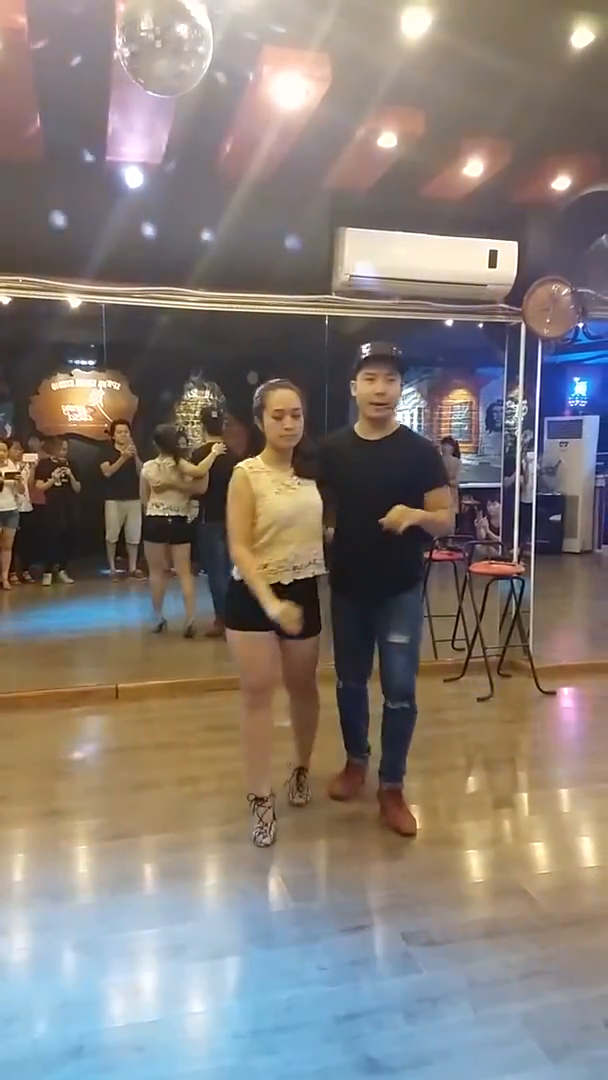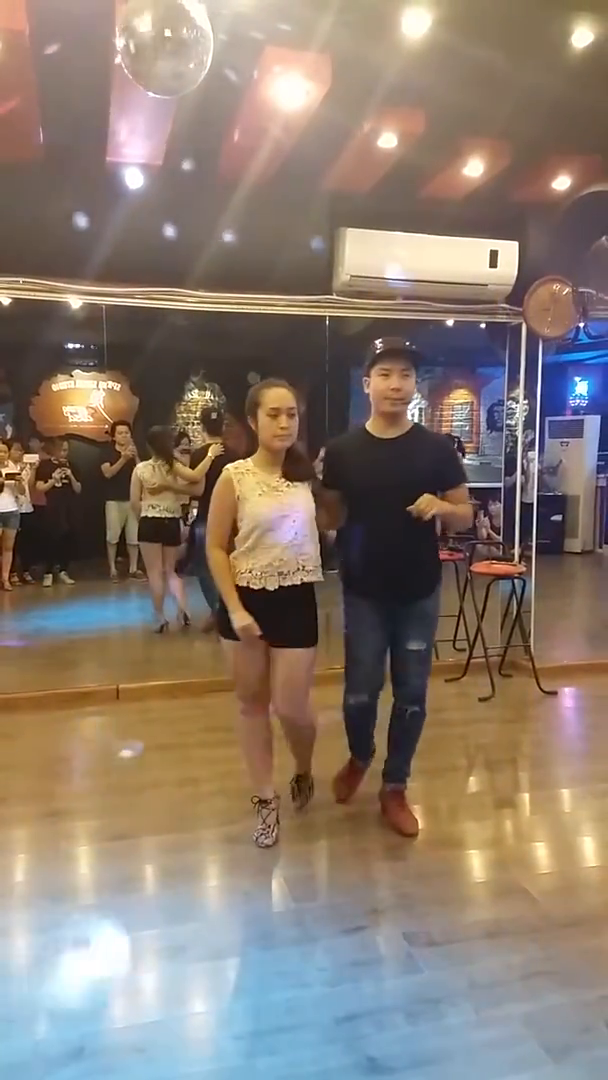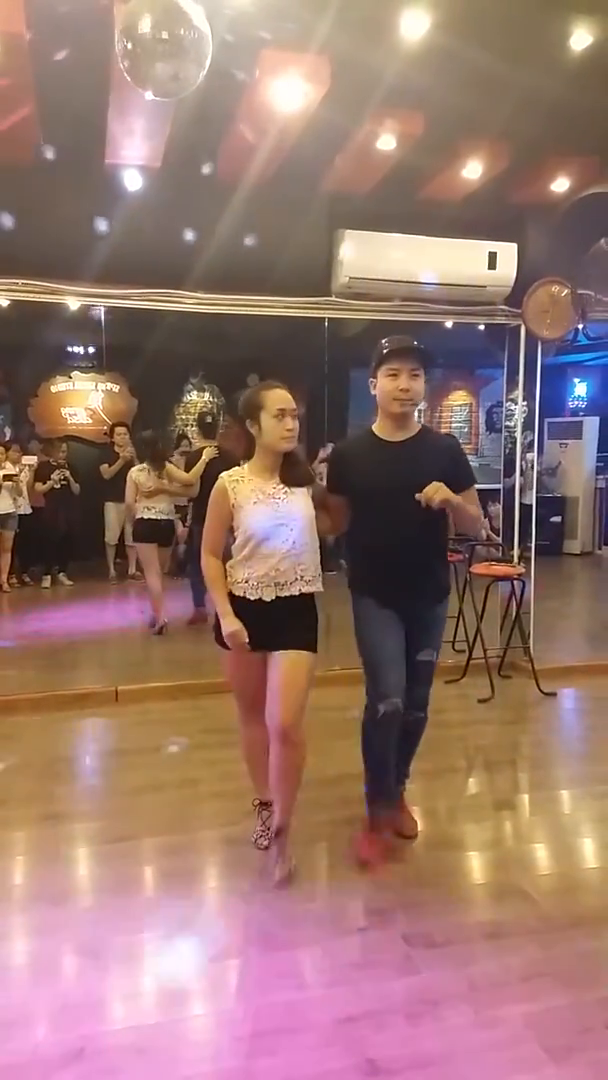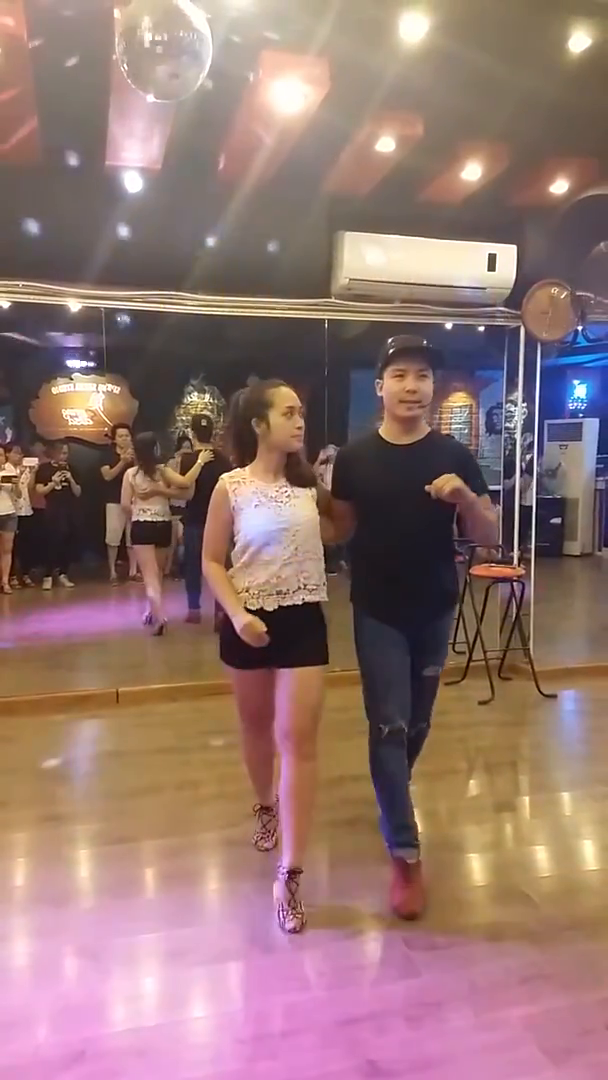
dt=0.2s
person 1, frame 1
left shoulder: (419, 451)
right shoulder: (332, 450)
left elbow: (446, 519)
left wrist: (414, 515)
left hip: (401, 588)
right hip: (347, 585)
left knee: (399, 689)
right knee: (349, 680)
left ankle: (392, 787)
right ankle: (356, 760)
person 1, frame 2
left shoulder: (436, 449)
right shoulder: (342, 451)
left elbow: (465, 516)
right elbow: (333, 515)
left wrist: (440, 508)
left hip: (419, 592)
right hip: (363, 591)
left knee: (412, 695)
right knee: (360, 692)
left ankle: (395, 788)
right ankle: (359, 758)
person 1, frame 3
left shoulder: (445, 451)
right shoulder: (348, 454)
left elbow: (474, 524)
right elbow: (338, 520)
left wrist: (450, 501)
left hip: (429, 596)
right hip: (373, 595)
left knee: (416, 705)
right knee: (387, 702)
left ankle: (395, 793)
right ankle: (377, 812)
person 1, frame 4
left shoulder: (454, 456)
right shoulder: (354, 458)
left elbow: (488, 535)
right elbow: (341, 527)
left wrist: (464, 497)
left hip: (435, 609)
right hip: (377, 611)
left knee: (417, 722)
right knee: (390, 726)
left ankle: (394, 802)
right ankle: (405, 858)
person 2, frame 1
left shoulder: (309, 473)
right shoulder: (247, 475)
right elbow: (239, 548)
right wrist: (269, 601)
left hip: (302, 595)
right hip: (251, 597)
left knee: (303, 689)
right knee: (257, 696)
left ankle: (301, 768)
right ankle: (261, 797)
person 2, frame 2
left shoulder: (306, 475)
right shoulder: (234, 477)
left elbow: (325, 526)
right elbow: (216, 548)
right wrist: (235, 608)
left hip: (296, 600)
right hip: (244, 600)
left knee: (291, 707)
right knee: (252, 704)
left ankle: (303, 773)
right ankle: (265, 799)
person 2, frame 3
left shoulder: (305, 481)
right shoulder: (230, 484)
right elbow: (211, 557)
right wrist: (224, 615)
left hip: (295, 611)
right hip: (243, 610)
left knee: (285, 725)
right knee: (251, 715)
left ankle: (282, 825)
right ankle: (265, 805)
person 2, frame 4
left shoulder: (309, 484)
right shoulder: (230, 487)
right elbow: (212, 562)
right wrist: (236, 614)
left hip: (303, 621)
right hip: (248, 623)
left knee: (298, 742)
right knee: (256, 727)
left ankle: (290, 873)
right ankle: (266, 805)
